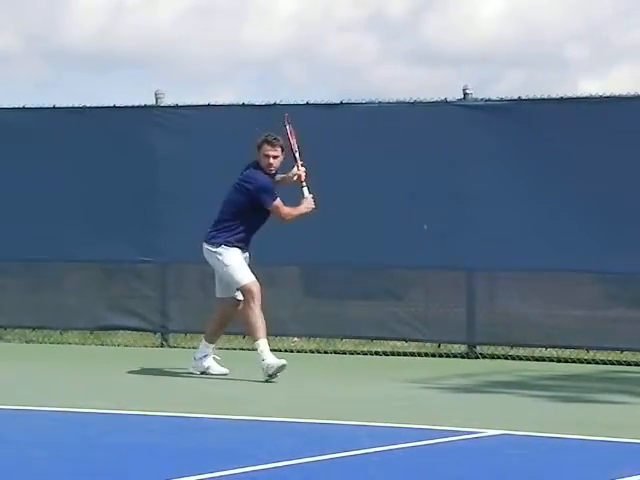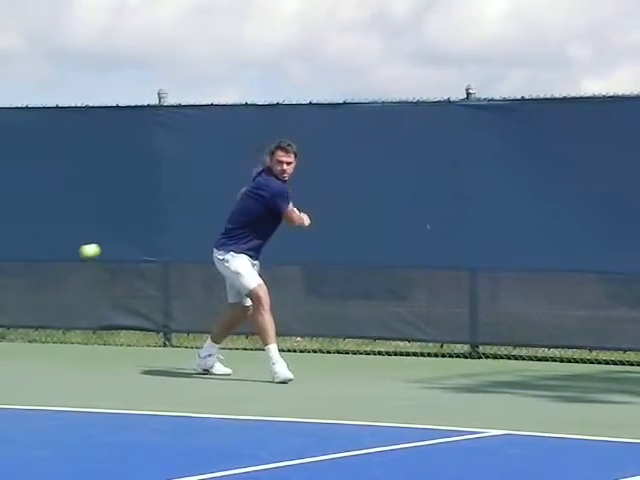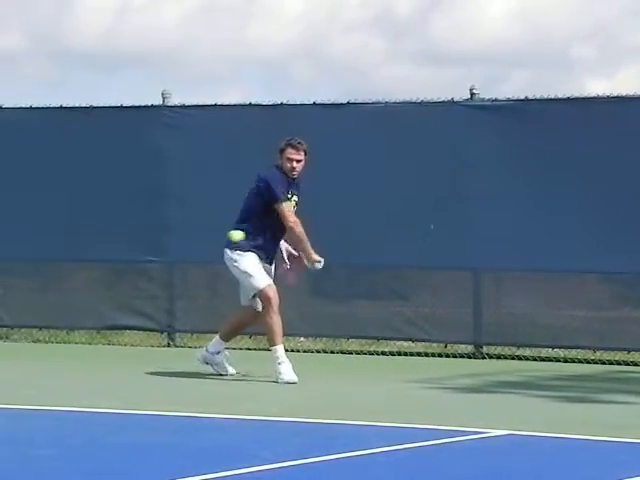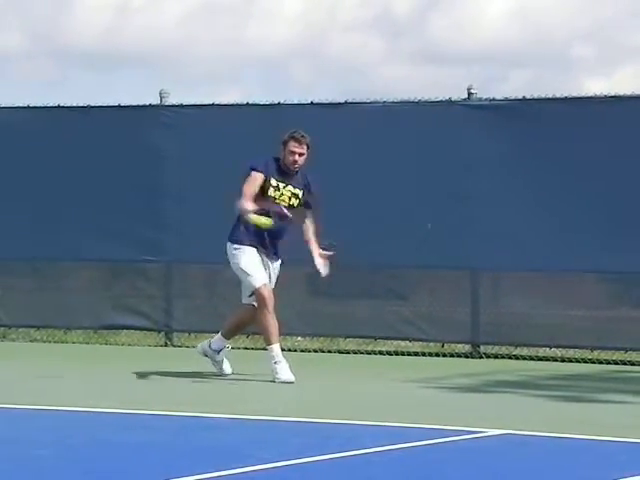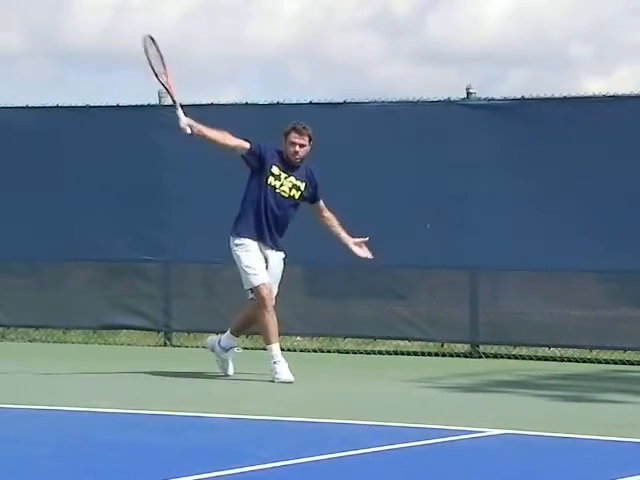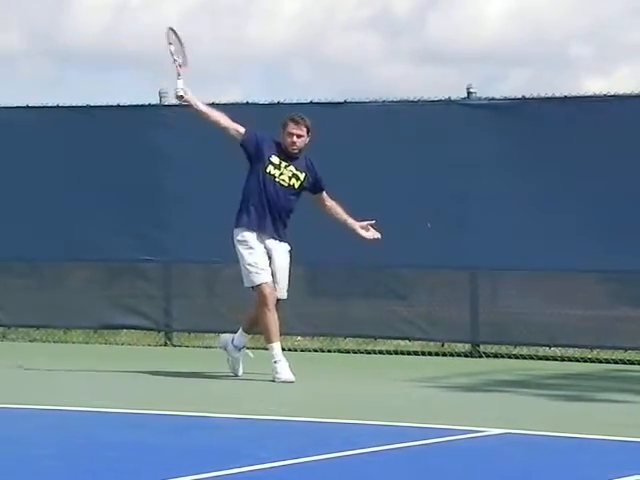
dt=0.4s
person 1, frame 1
left shoulder: (264, 173)
right shoulder: (258, 180)
right elbow: (284, 214)
left wrist: (288, 177)
right wrist: (304, 207)
left hip: (232, 247)
right hip: (222, 246)
left knee: (232, 304)
right knee: (252, 291)
left ankle: (202, 357)
right ankle: (266, 358)
person 1, frame 2
left shoulder: (266, 177)
right shoulder: (274, 188)
left elbow: (244, 193)
right elbow: (294, 220)
right wrist: (303, 218)
left hip: (244, 253)
right hip: (231, 253)
left knee: (242, 308)
right knee: (261, 296)
left ankle: (207, 356)
right ankle: (276, 363)
person 1, frame 3
left shoulder: (294, 184)
right shoulder: (273, 179)
right elbow: (291, 222)
left wrist: (281, 242)
right wrist: (310, 254)
left hip: (263, 254)
right hip: (243, 251)
left knee: (253, 310)
right knee: (271, 297)
left ankle: (213, 351)
right ankle: (282, 363)
person 1, frame 4
left shoulder: (304, 183)
right shoulder: (265, 166)
left elbow: (306, 218)
right elbow: (250, 187)
left wrist: (314, 249)
right wrist: (246, 203)
left hip: (272, 252)
right hip: (245, 244)
left knee: (253, 308)
right knee: (266, 297)
left ankle: (214, 346)
right ankle: (279, 363)
person 1, frame 5
left shoulder: (307, 177)
right shoulder: (265, 155)
left elbow: (323, 213)
right elbow: (232, 141)
left wrist: (347, 239)
right wrist: (193, 126)
left hip: (274, 246)
right hip: (247, 239)
left knee: (260, 305)
right knee: (265, 298)
left ankle: (222, 343)
right ankle: (278, 362)
person 1, frame 6
left shoulder: (307, 168)
right shoulder: (263, 147)
left elbow: (326, 202)
right elbow: (227, 123)
left wrist: (354, 224)
right wrist: (191, 99)
left hip: (278, 240)
right hip: (250, 234)
left knee: (273, 300)
right knee: (267, 296)
left ankle: (235, 342)
right ankle: (279, 362)
